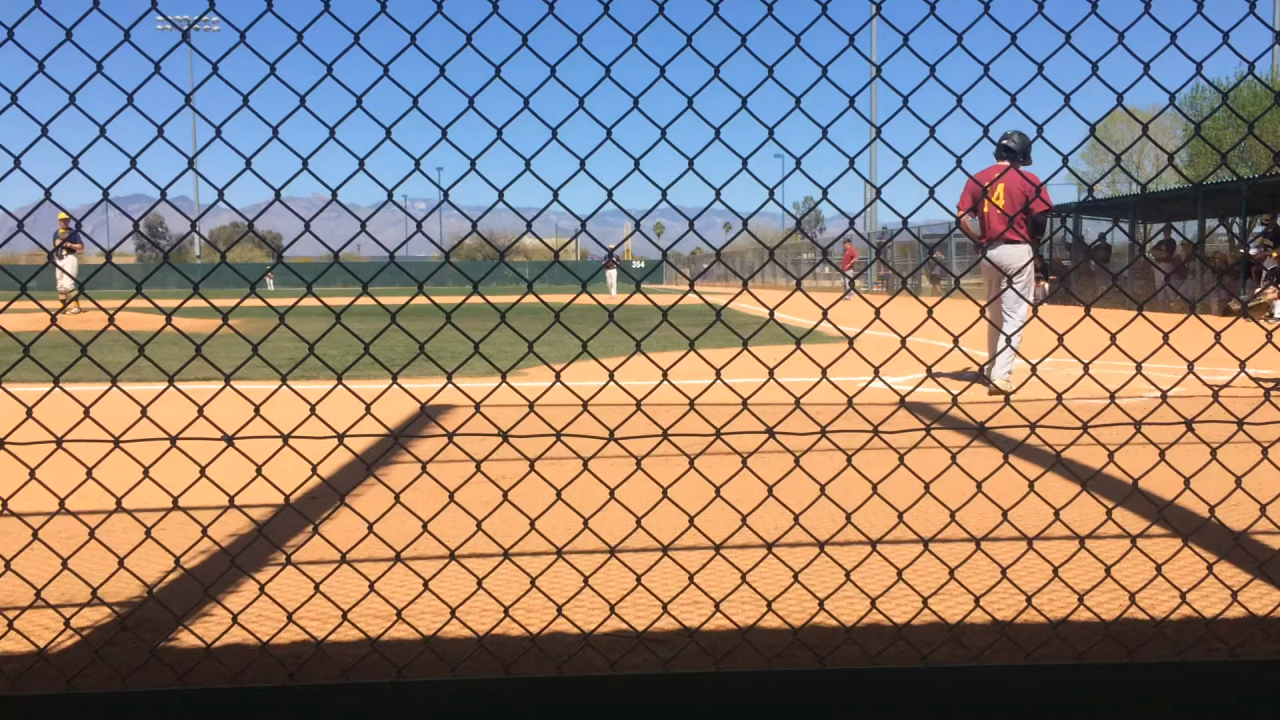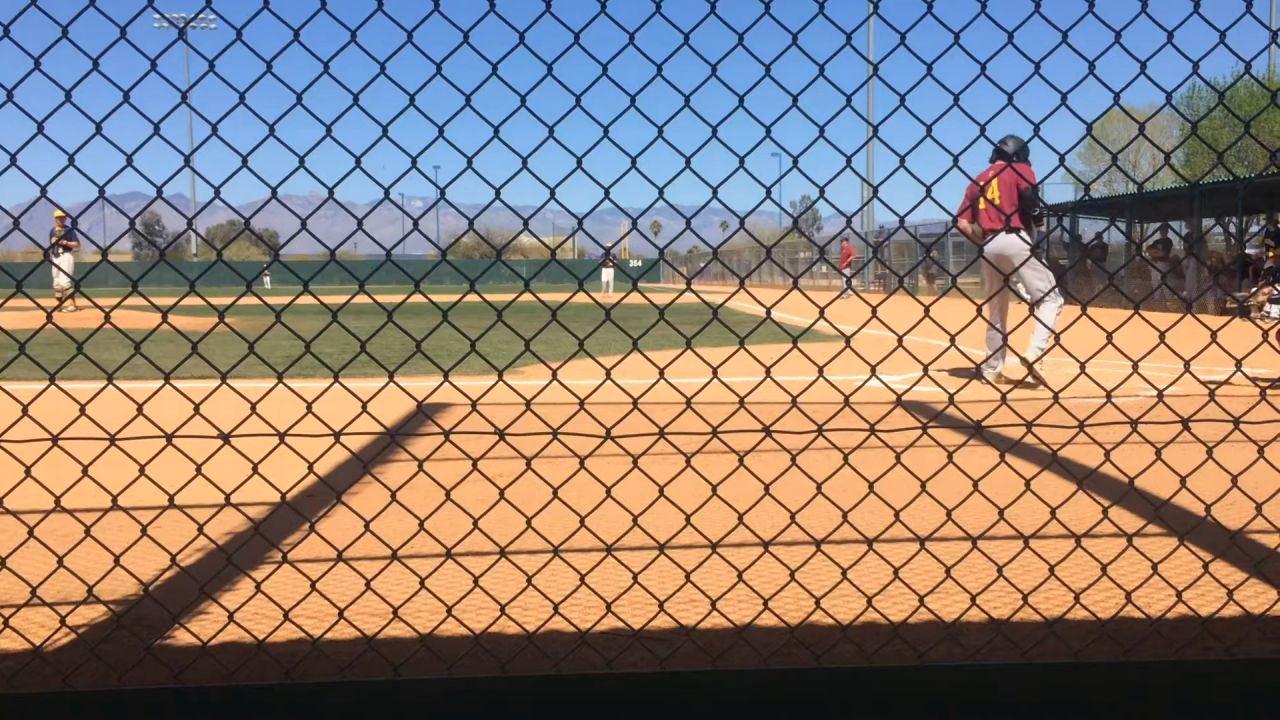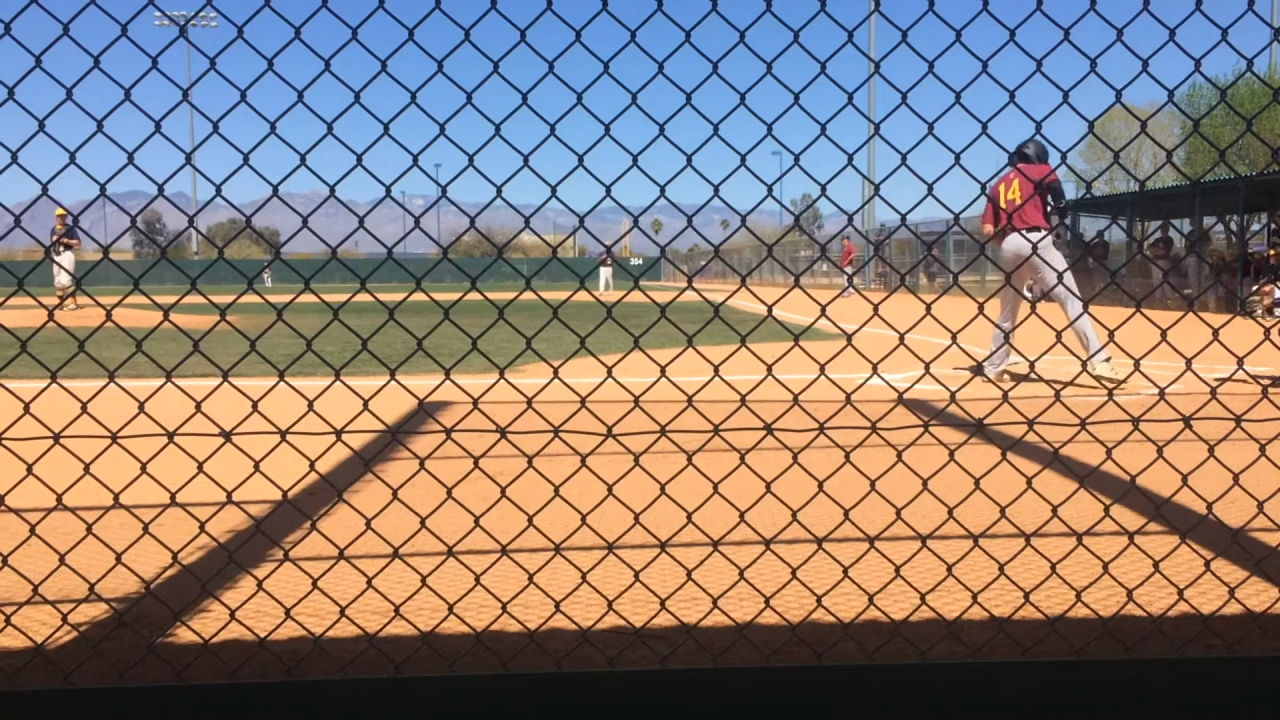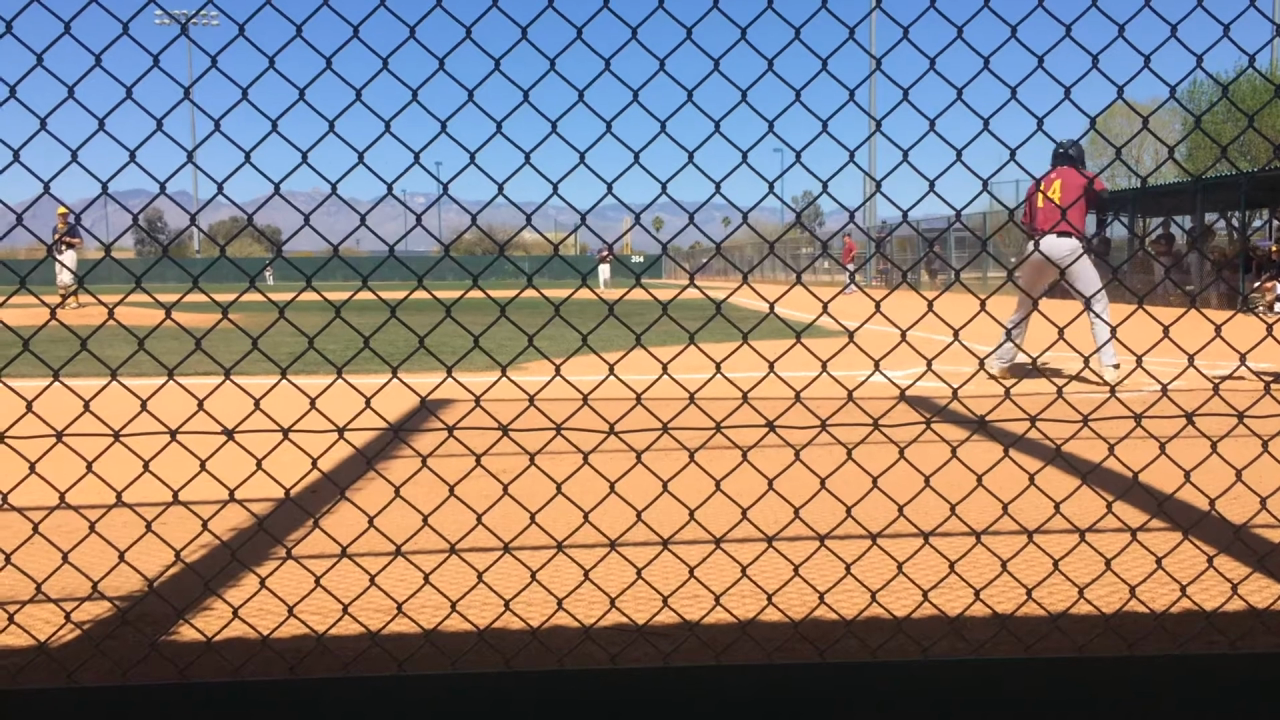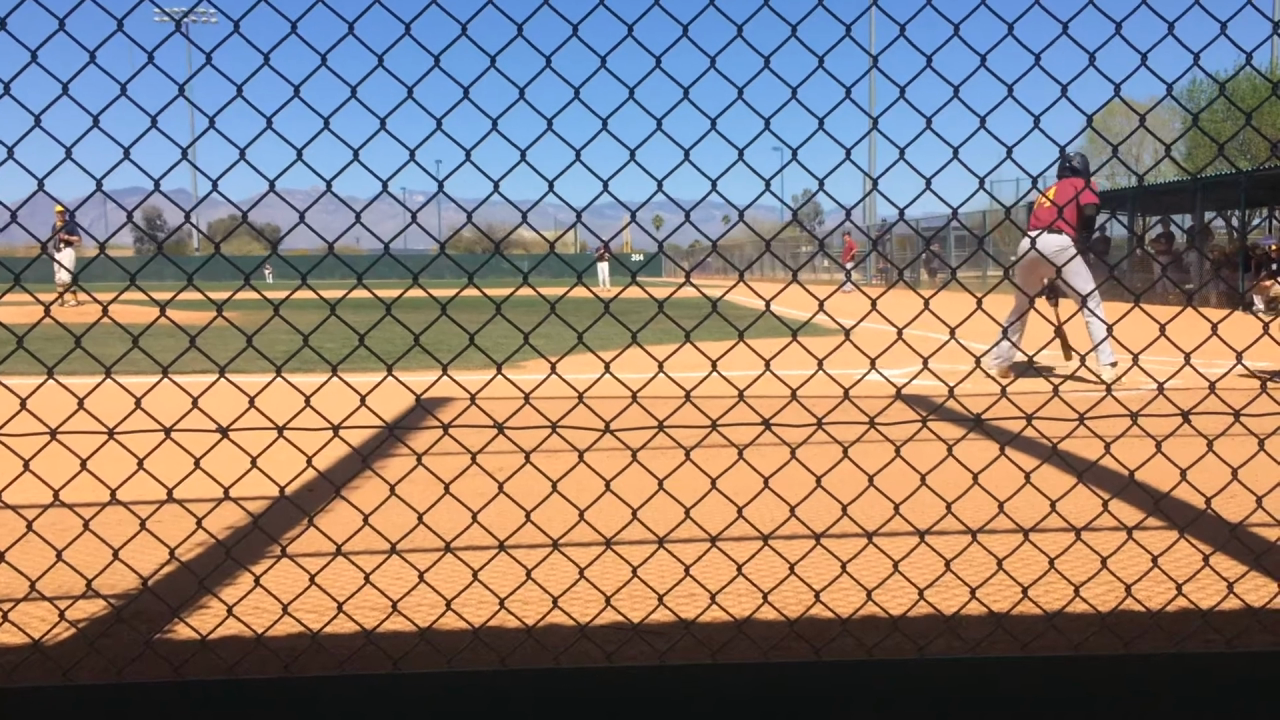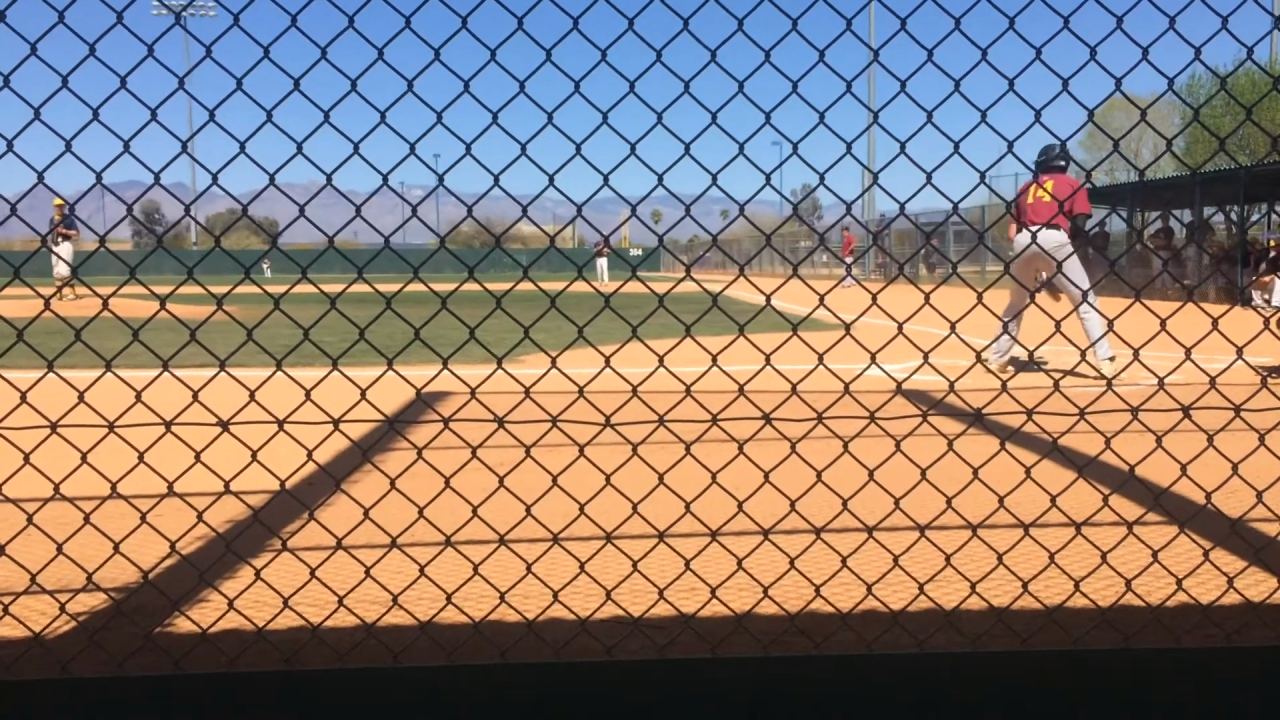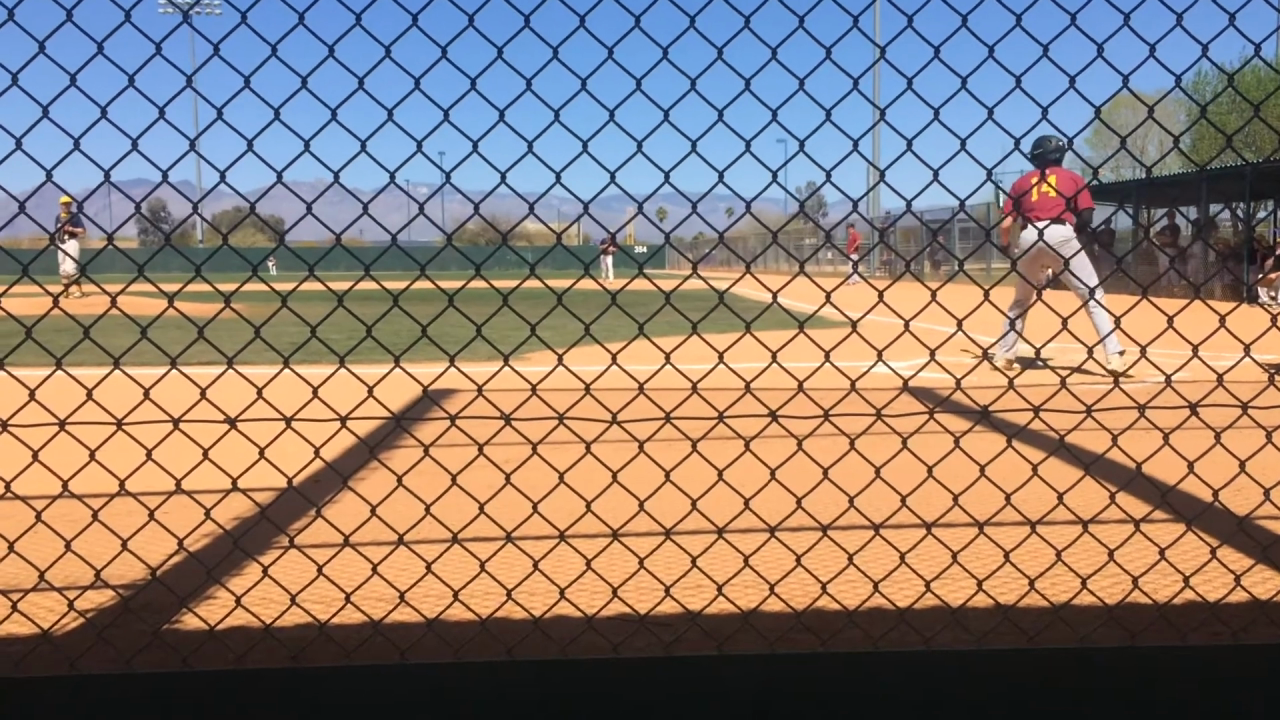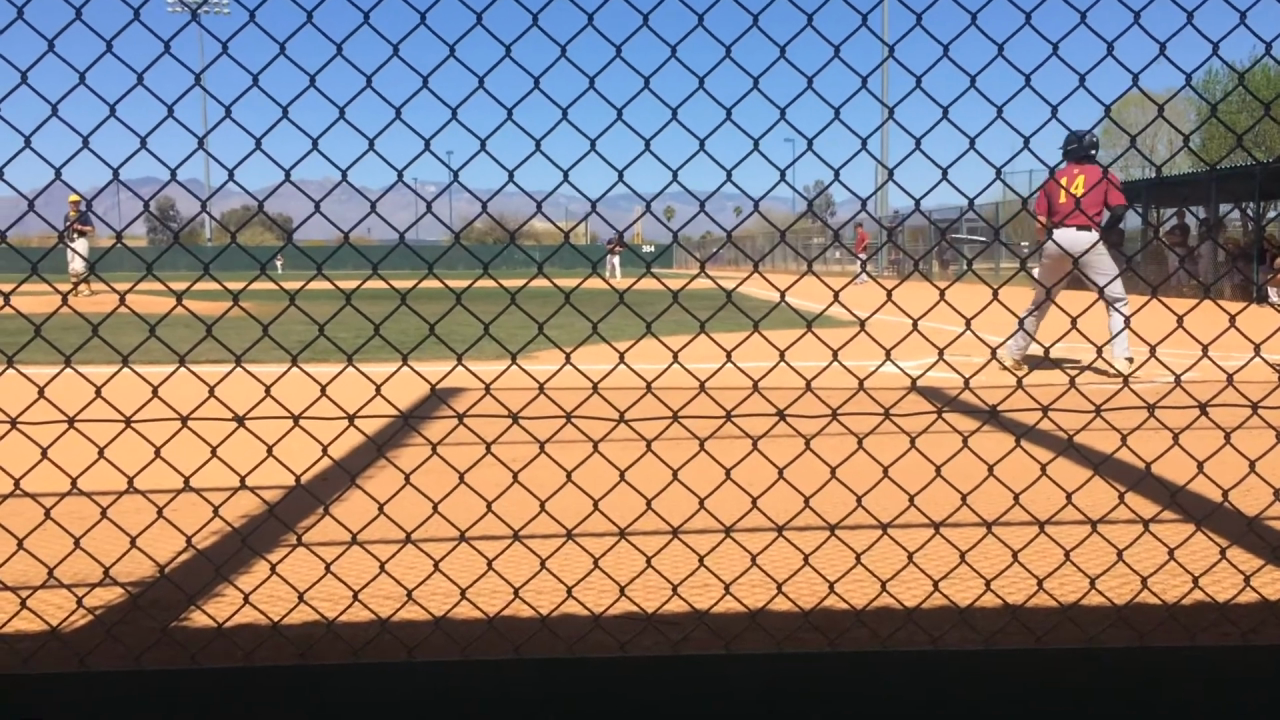
dt=0.3s
person 1, frame 1
left shoulder: (977, 179)
right shoulder: (1028, 179)
left elbow: (961, 217)
right elbow: (1040, 219)
left wrist: (978, 241)
right wrist: (1033, 240)
left hip: (990, 253)
right hip: (1018, 252)
left knee: (995, 315)
right knee: (1014, 317)
left ankle: (994, 370)
right ankle: (1000, 375)
person 1, frame 2
left shoulder: (979, 180)
right shoulder: (1019, 169)
left elbow: (963, 223)
right elbow: (1029, 193)
right wrist: (1039, 226)
left hip: (989, 245)
right hip: (1016, 242)
left knee: (997, 312)
right knee: (1051, 300)
left ankle: (992, 370)
right ankle: (1034, 354)
person 1, frame 3
left shoulder: (997, 185)
right shoulder: (1039, 169)
left elbow: (988, 229)
right elbow: (1053, 184)
right wrist: (1062, 216)
left hip: (1007, 245)
right hip: (1036, 241)
left knee: (1007, 312)
right knee: (1072, 303)
left ankle: (993, 368)
right ankle: (1098, 362)
person 1, frame 4
left shoulder: (1037, 183)
right shoulder: (1083, 176)
left elbow: (1027, 226)
right elbow: (1102, 195)
right wrist: (1101, 231)
left hip: (1036, 246)
right hip: (1068, 245)
left knee: (1023, 308)
right knee: (1098, 305)
left ankle: (999, 364)
right ankle: (1109, 368)
person 1, frame 5
left shoulder: (1046, 191)
right shoulder: (1082, 185)
right elbow: (1089, 211)
left wrist: (1045, 279)
right wrist: (1086, 239)
left hip: (1028, 244)
right hip: (1058, 243)
left knee: (1021, 307)
right knee: (1091, 303)
left ankle: (998, 364)
right ankle: (1107, 366)
person 1, frame 6
left shoulder: (1026, 187)
right shoulder: (1073, 185)
left elbow: (1012, 230)
right elbow: (1080, 224)
left wrist: (1020, 262)
left hip: (1023, 242)
right hip: (1054, 239)
left knee: (1016, 304)
right knee: (1085, 300)
left ankle: (997, 359)
right ankle: (1104, 361)
person 1, frame 7
left shoulder: (1022, 182)
right shoulder: (1074, 178)
left elbow: (1006, 224)
right elbow: (1086, 218)
left wrist: (1006, 246)
left hip: (1028, 237)
right hip: (1061, 235)
left knee: (1021, 300)
right knee: (1093, 295)
left ankle: (1003, 356)
right ankle: (1114, 355)
person 1, frame 8
left shoulder: (1053, 178)
right shoulder: (1104, 175)
left elbow: (1041, 222)
right elbow: (1118, 212)
left wrist: (1047, 242)
right wrist: (1102, 231)
left hip: (1056, 240)
right hip: (1087, 239)
left knee: (1040, 301)
right knee: (1117, 300)
left ankle: (1013, 356)
right ankle: (1120, 360)
